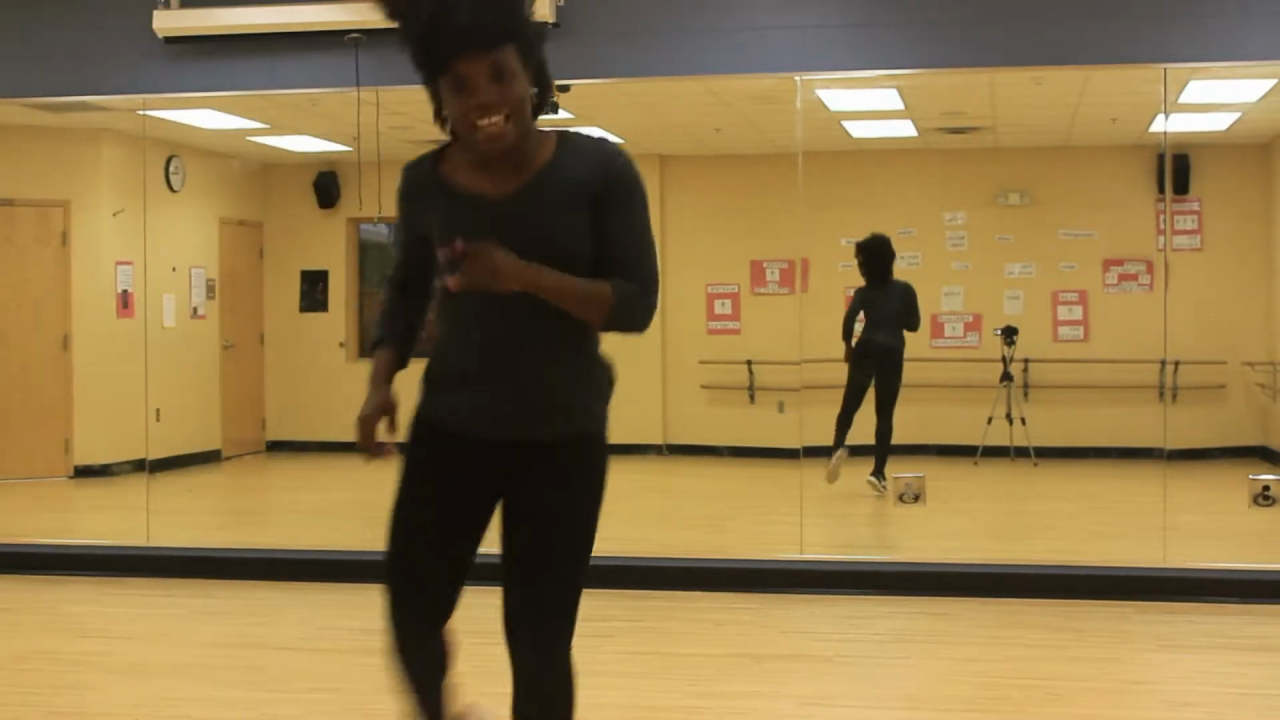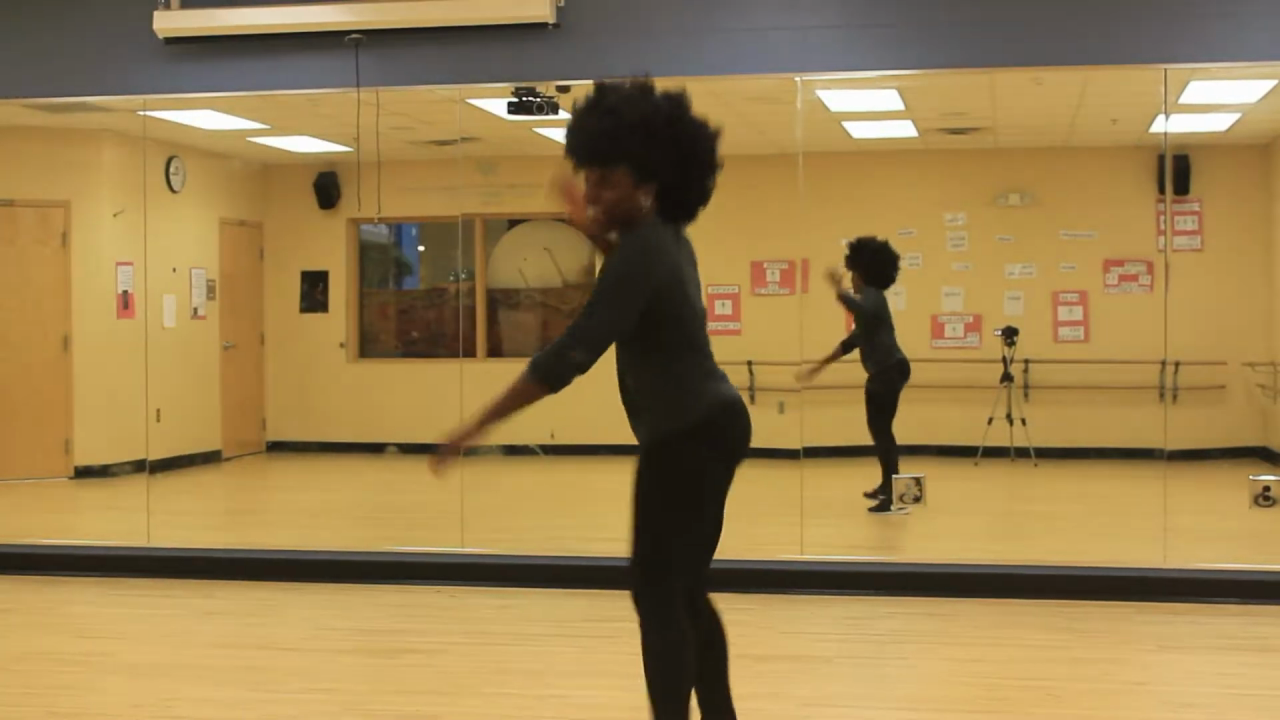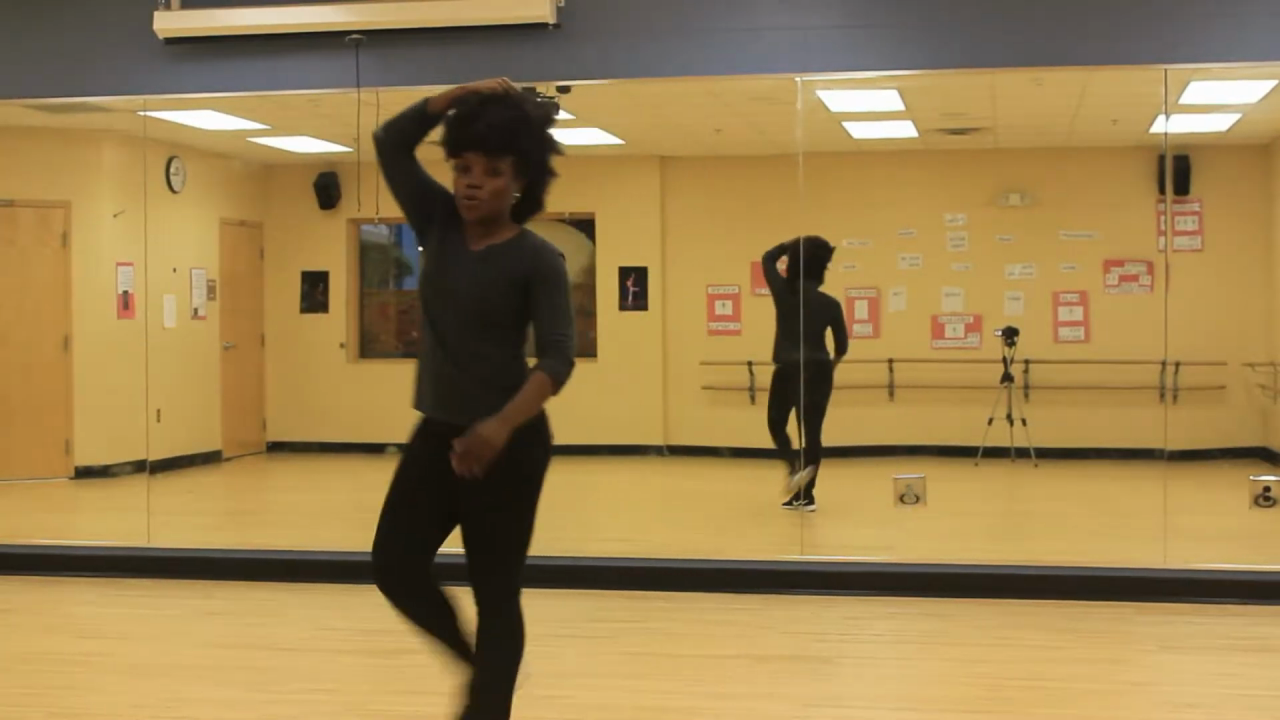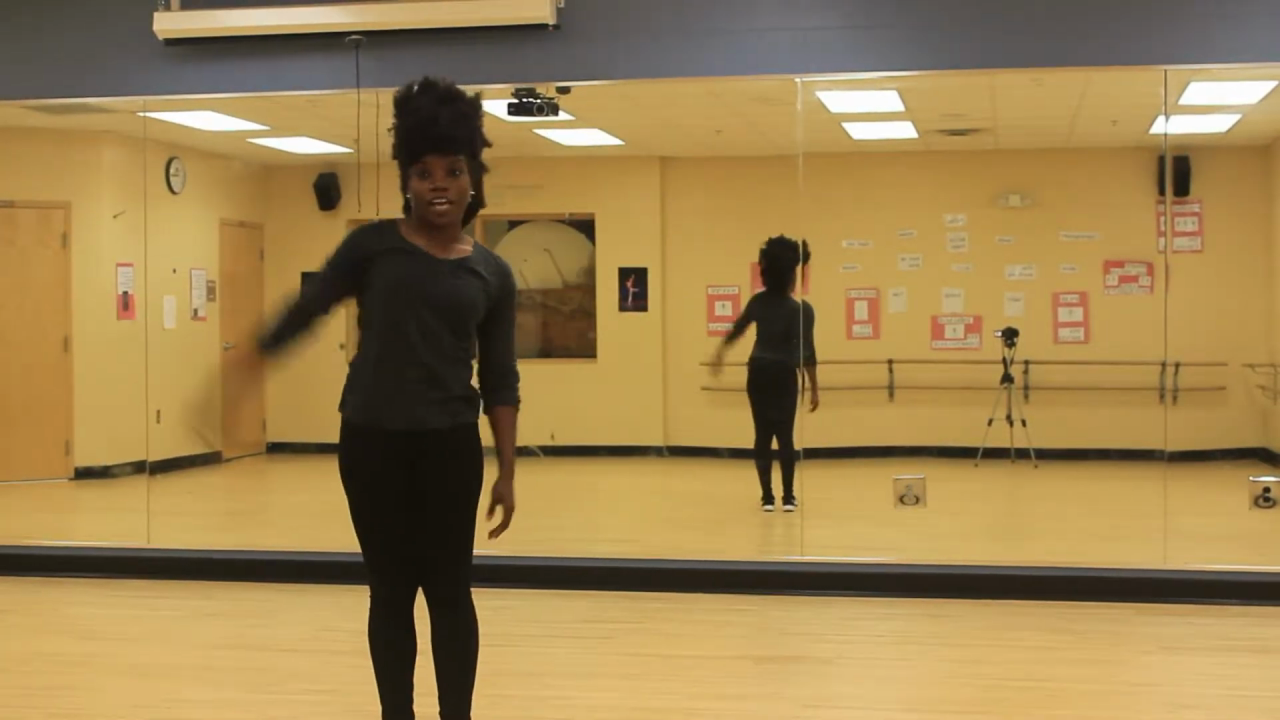
dt=1s
person 1, frame 1
left shoulder: (598, 171)
right shoulder: (424, 182)
left elbow: (636, 305)
left wrist: (524, 276)
right wrist: (381, 382)
left hip: (563, 435)
right hip: (454, 427)
left knee: (537, 641)
right knee: (413, 610)
person 1, frame 2
left shoulder: (637, 257)
right shoulder: (666, 239)
left elbow: (567, 359)
left wrist: (476, 426)
right wrist: (597, 230)
left hip: (690, 434)
right hip: (708, 423)
left knee: (659, 596)
right knee: (681, 587)
person 1, frame 3
left shoulder: (538, 260)
right shoulder: (437, 229)
left elbow: (557, 358)
right elbow: (390, 142)
left wrist: (504, 425)
right wrist: (463, 93)
left hip: (508, 443)
right hip: (437, 433)
left knee: (495, 590)
right knee: (393, 569)
right ankle: (479, 662)
person 1, frame 4
left shoulder: (491, 273)
right shoulder: (374, 242)
left elbow: (501, 378)
right elbow: (304, 312)
left wrist: (505, 470)
left hip: (442, 442)
right hip: (370, 437)
left knee: (448, 588)
right knee: (391, 586)
person 2, frame 1
left shoulder: (863, 293)
right shoulder: (904, 289)
left elbow: (849, 319)
right elbow: (913, 324)
left wrist: (847, 345)
left hip: (866, 351)
right hip: (892, 354)
left knee: (849, 406)
right knee: (885, 414)
left ankle: (839, 448)
right ankle: (878, 473)
person 2, frame 2
left shoulder: (872, 298)
right shoulder: (873, 299)
left elbow: (860, 309)
right elbow: (854, 340)
left wrist: (839, 288)
right wrist: (820, 365)
left hip: (887, 369)
right hip: (889, 368)
left knee: (879, 430)
right knee: (881, 429)
left ankle: (893, 496)
right ankle: (888, 486)
person 2, frame 3
left shoulder: (783, 293)
right shoulder: (830, 304)
left elbow: (768, 259)
right elbow: (842, 345)
left wrist: (795, 245)
right wrist: (832, 362)
left hip: (787, 370)
right hip: (819, 371)
left knee: (776, 425)
right knee: (812, 433)
left ankle: (796, 468)
right ankle: (804, 495)
person 2, frame 4
left shoulder: (758, 301)
right shoulder: (801, 309)
left elbow: (737, 330)
right elbow: (805, 352)
left wrist: (719, 354)
right wrist: (814, 388)
left hip: (757, 372)
right hip: (782, 375)
left knee: (763, 435)
right knee: (785, 435)
left ankle: (768, 495)
right ankle: (788, 497)
